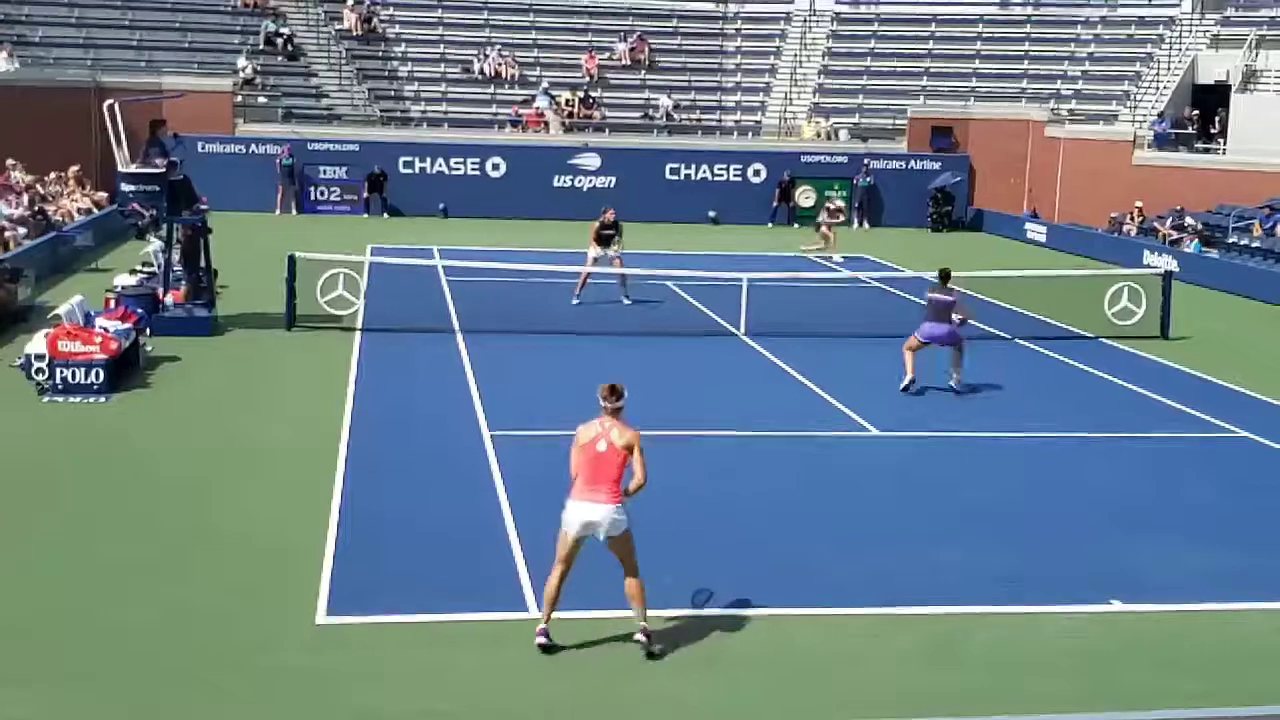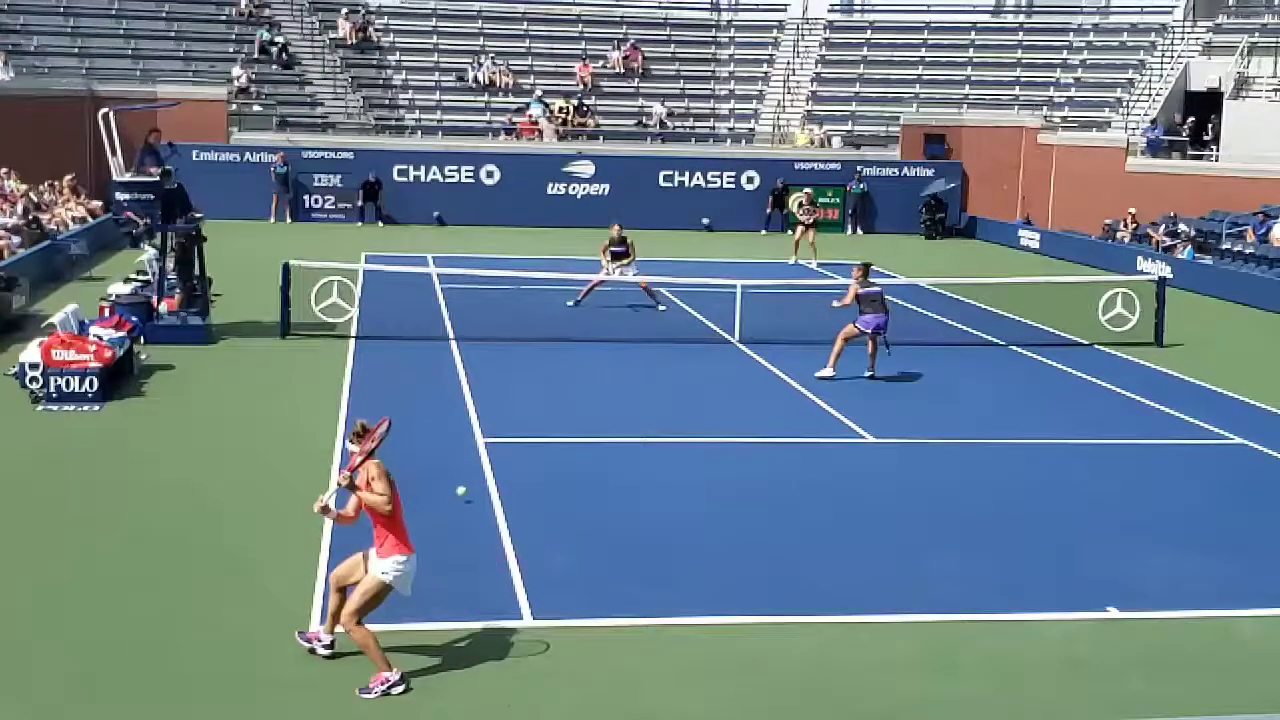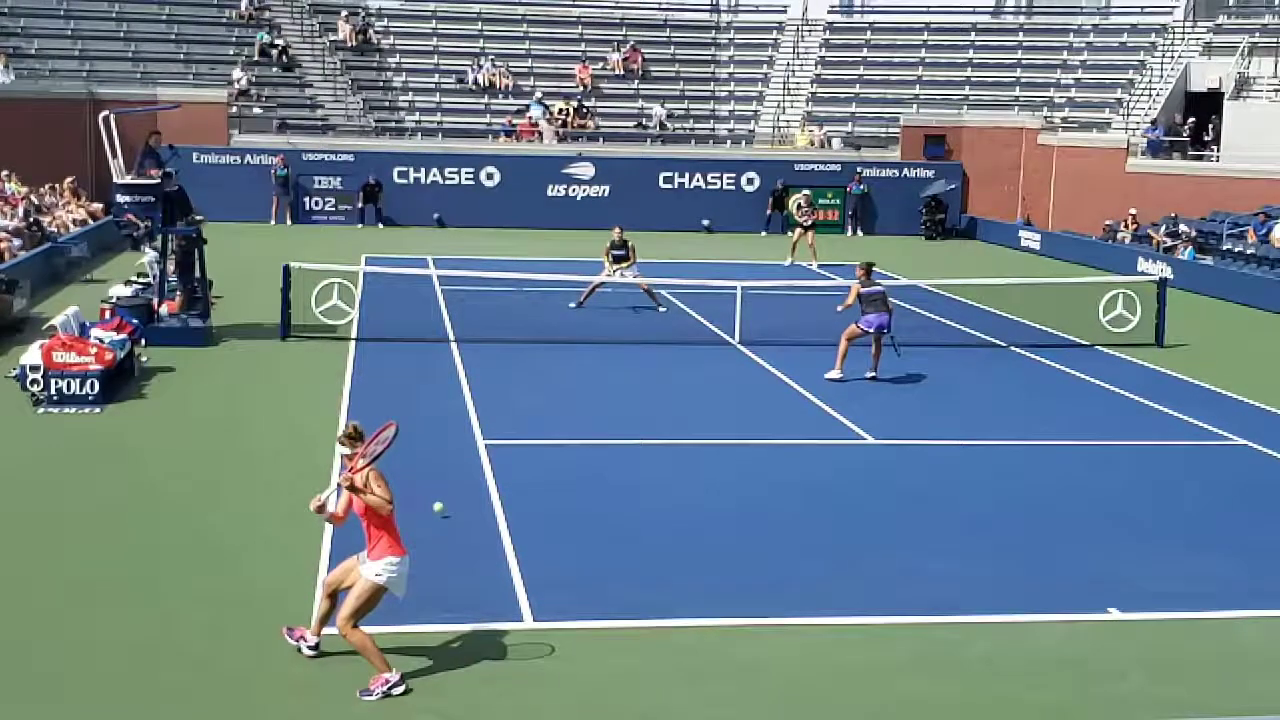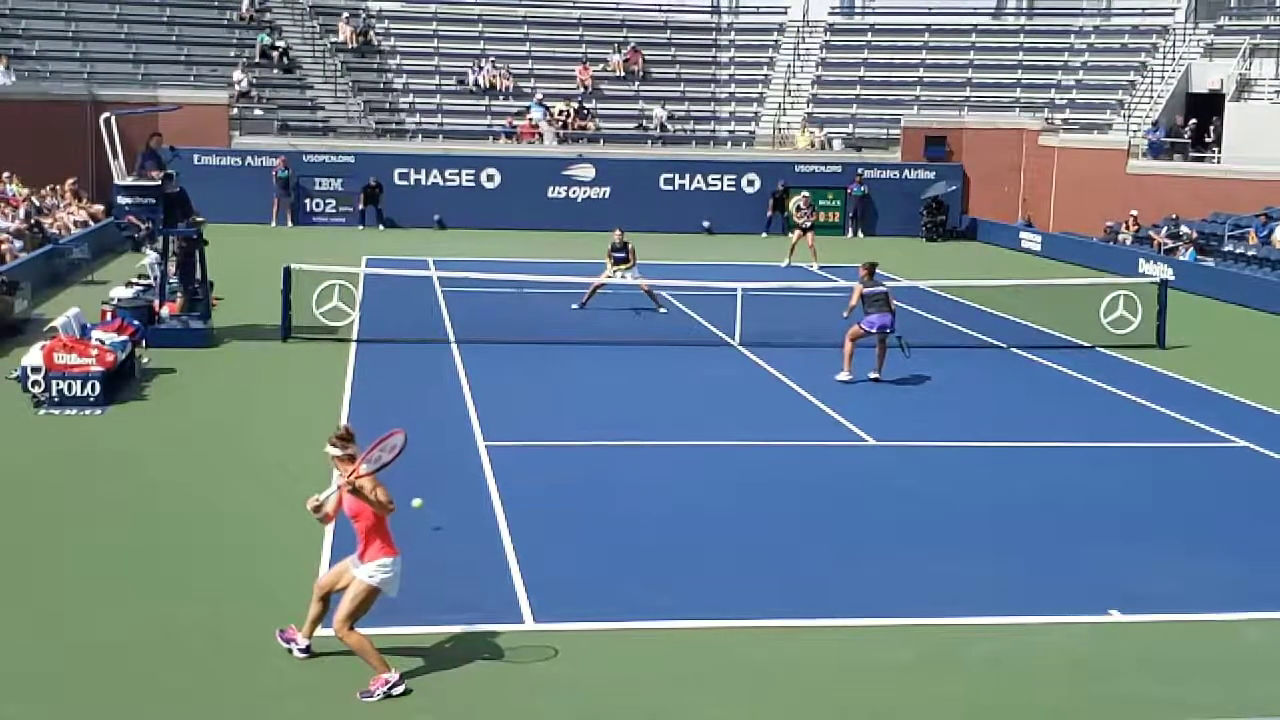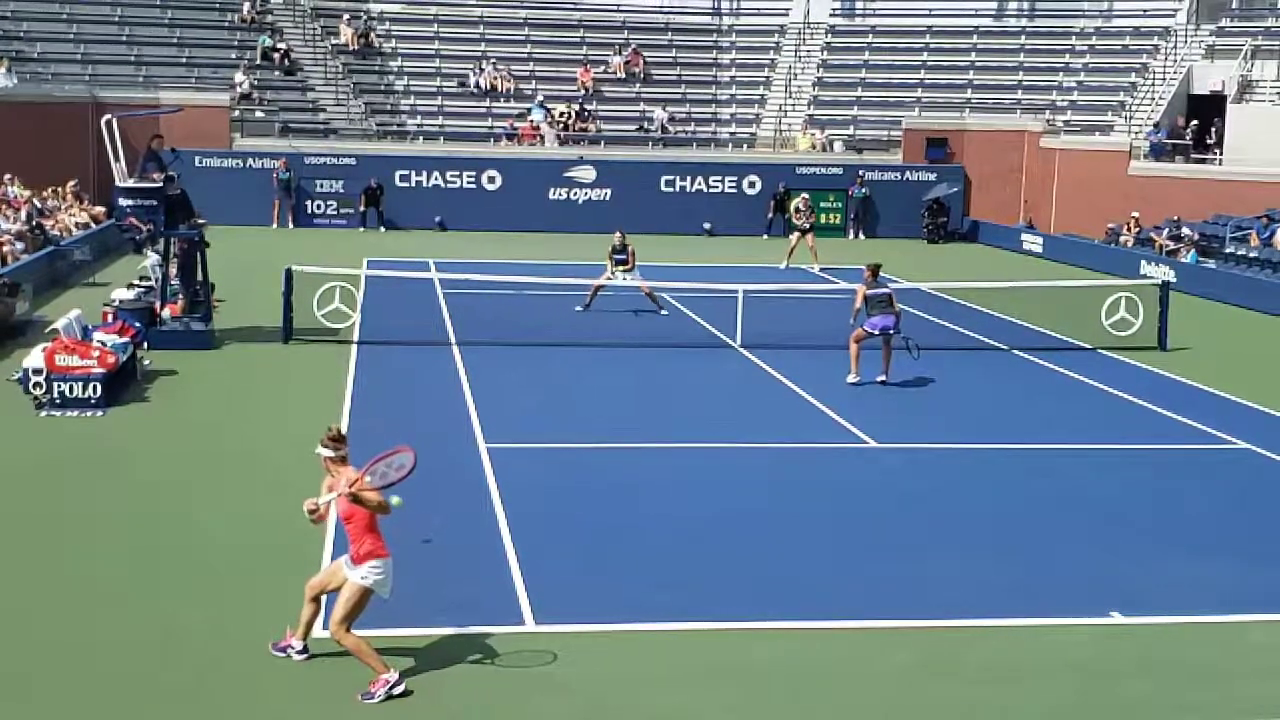
dt=1s
person 1, frame 1
left shoulder: (582, 431)
right shoulder: (632, 436)
left elbow: (575, 474)
right elbow: (640, 479)
left hip: (578, 507)
right hip: (609, 510)
left knee: (560, 568)
right knee: (632, 570)
left ankle: (543, 629)
right ankle: (643, 628)
person 1, frame 2
left shoulder: (374, 468)
right shoulder: (361, 473)
left elbow: (387, 505)
right elbow: (350, 517)
left wrist: (354, 490)
right wrist: (328, 512)
left hip: (394, 559)
right hip: (381, 553)
left knee: (349, 619)
right knee: (336, 579)
left ankle: (390, 677)
right ankle: (325, 639)
person 1, frame 3
left shoulder: (369, 473)
right shoulder: (351, 477)
left elbow: (388, 507)
right elbow: (339, 518)
left wrist: (356, 491)
right wrist: (323, 511)
left hip: (387, 560)
right hip: (372, 555)
left knee: (345, 624)
right knee: (330, 585)
left ankle: (390, 678)
right ankle: (311, 639)
person 1, frame 4
left shoulder: (361, 475)
right shoulder: (342, 479)
left elbow: (389, 507)
right elbow: (328, 518)
left wrist: (359, 493)
right wrist: (317, 510)
left hip: (379, 562)
right hip: (364, 557)
left knee: (341, 627)
right knee: (321, 588)
left ankle: (389, 678)
right ankle: (302, 641)
person 1, frame 5
left shoulder: (353, 477)
right shoulder: (331, 480)
left elbow: (385, 507)
right elbow: (319, 519)
left wrist: (357, 500)
right wrist: (311, 509)
left hip: (372, 563)
right hip: (356, 559)
left knee: (338, 630)
right knee: (312, 588)
left ankle: (389, 678)
right ankle: (298, 644)
